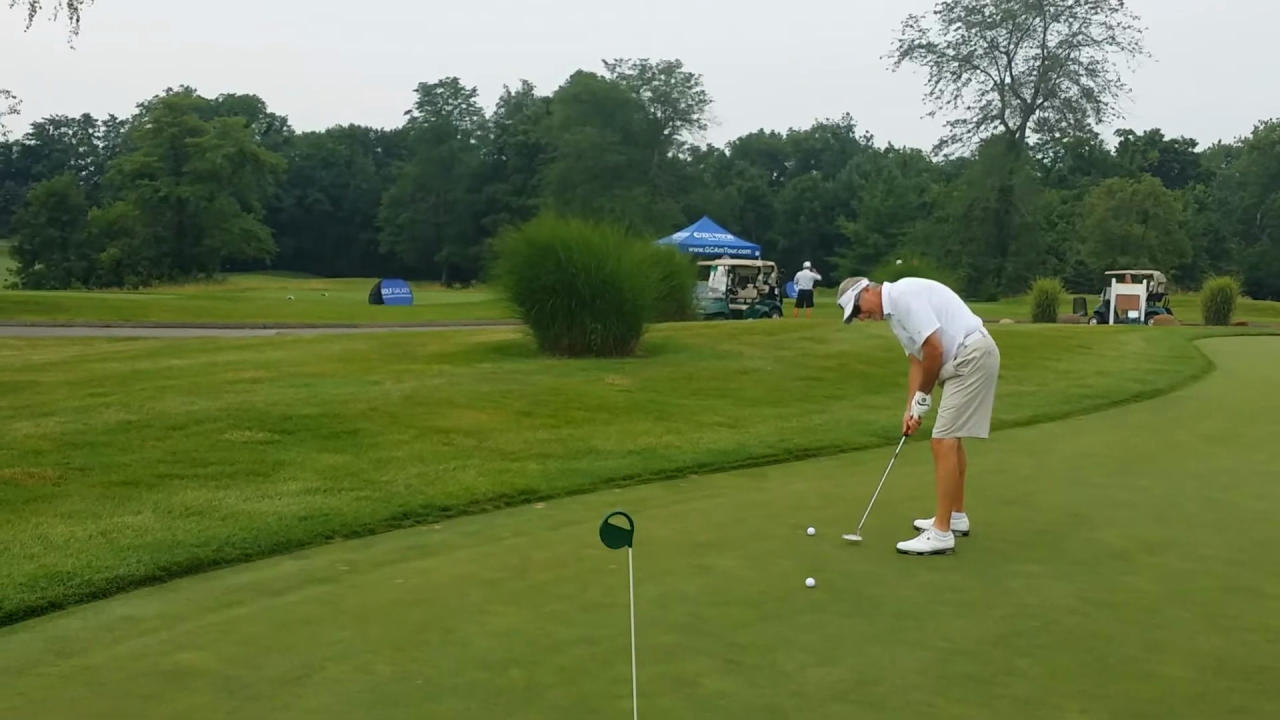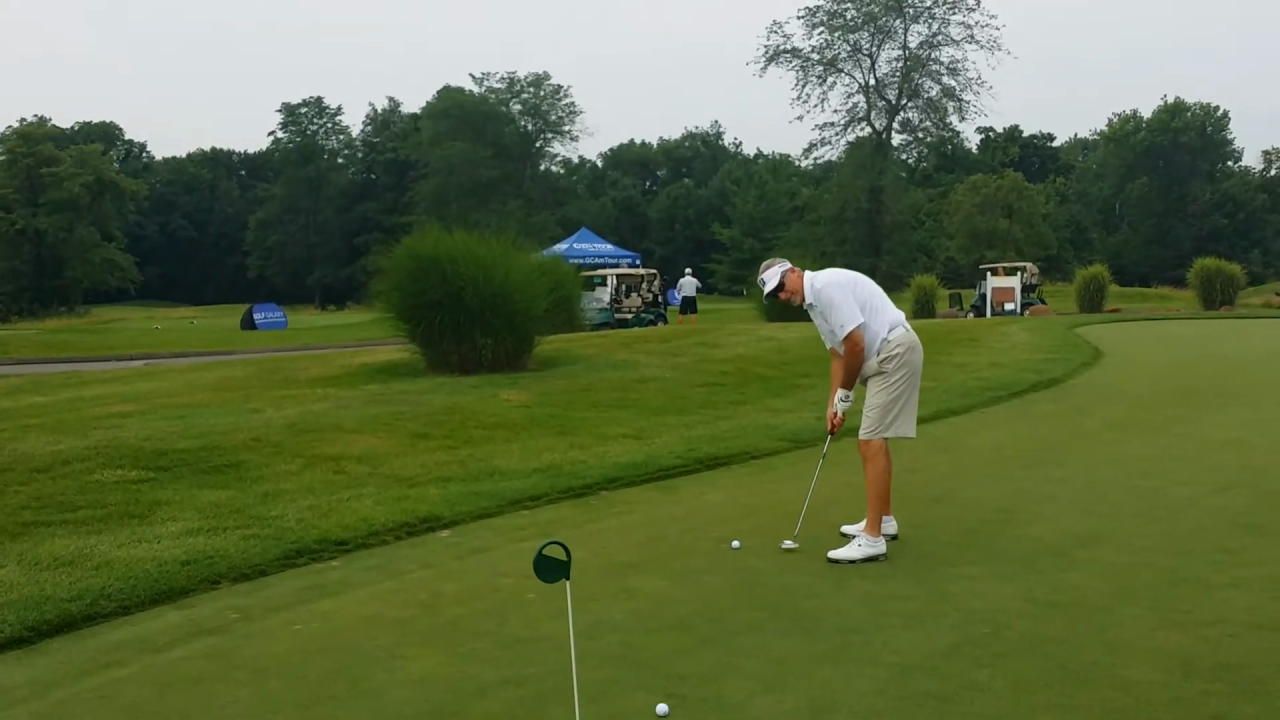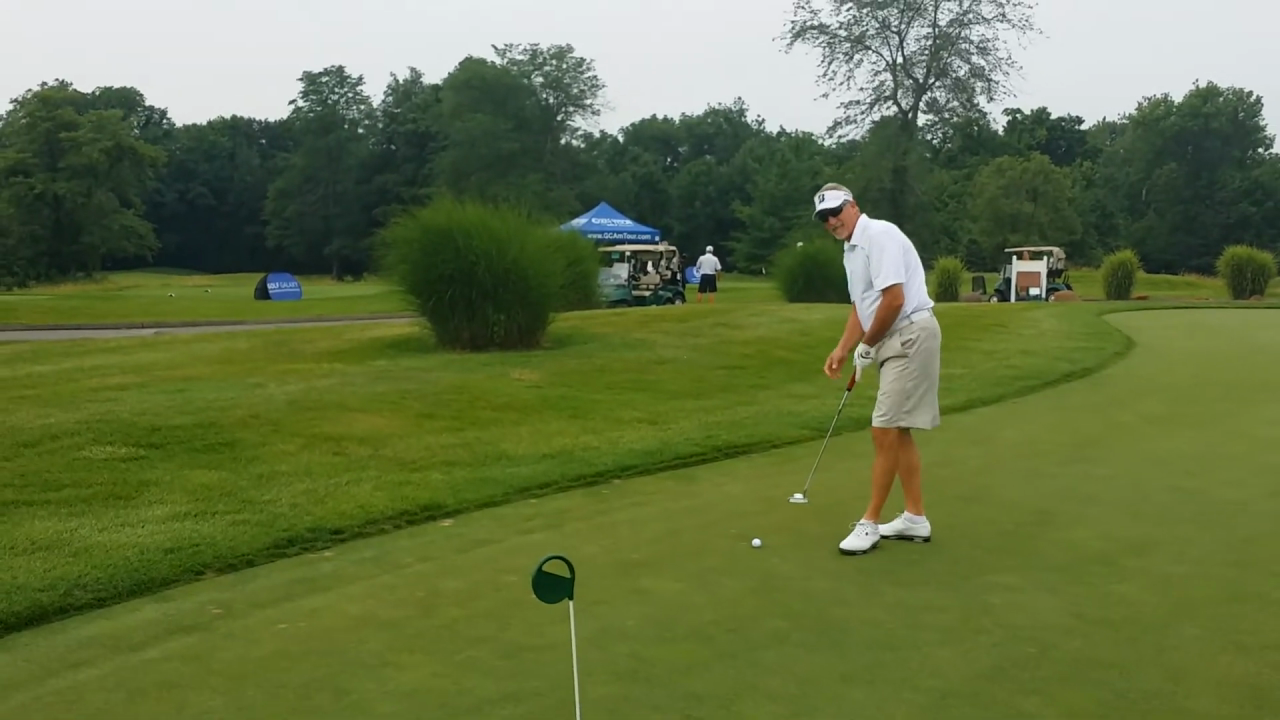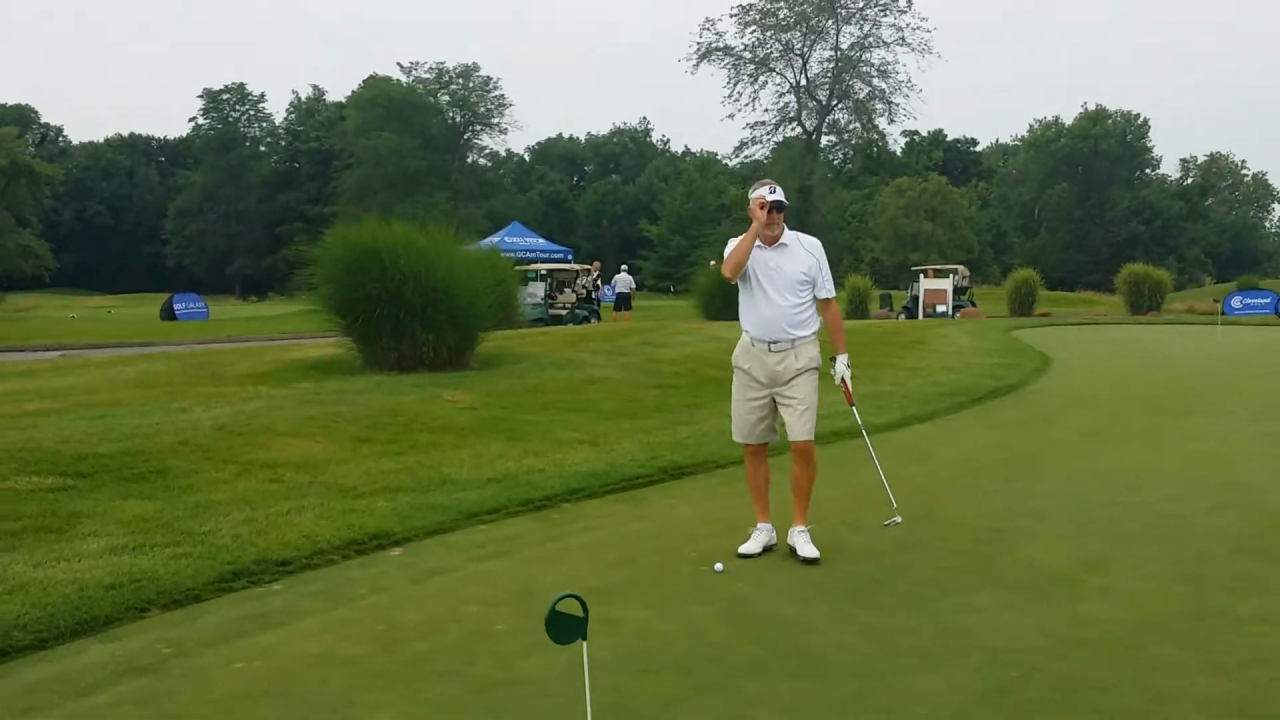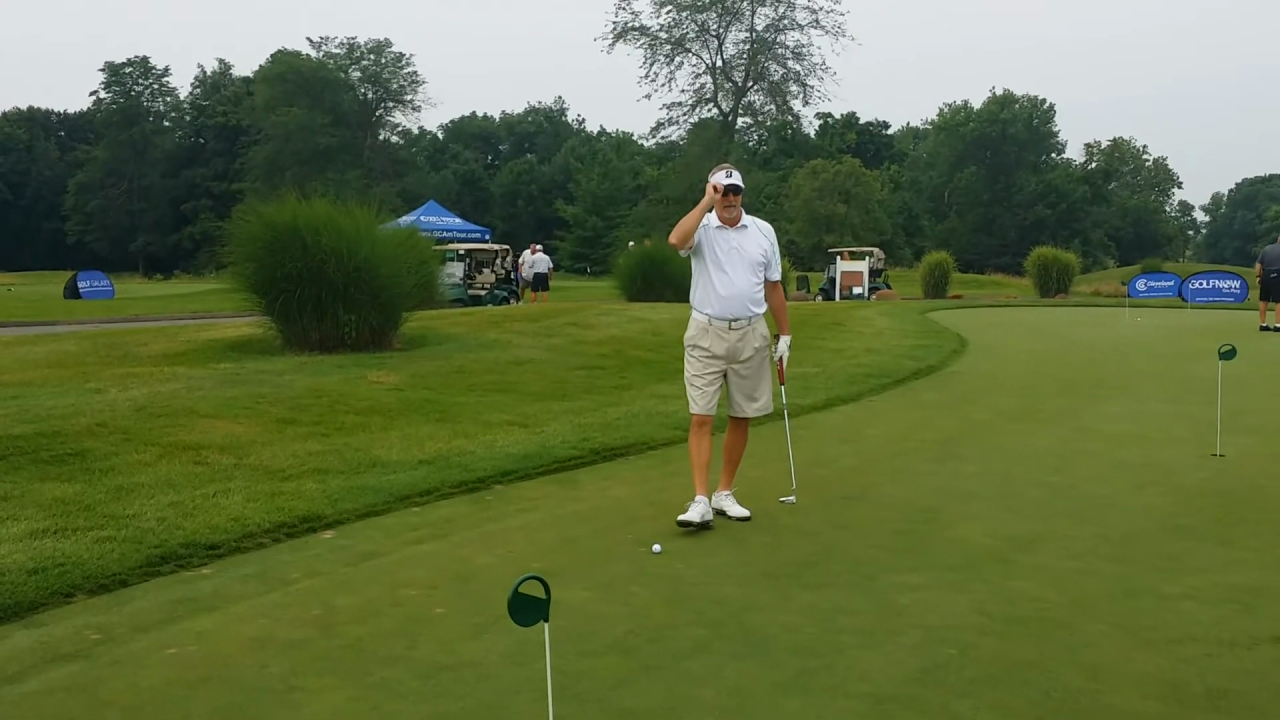
dt=1s
person 1, frame 1
left shoulder: (903, 295)
right shoulder: (894, 312)
left elbow: (934, 349)
right elbow: (917, 360)
left wrist: (922, 397)
right wrist: (910, 408)
left hip: (972, 356)
right hip: (966, 360)
left knee: (943, 442)
right knee: (951, 438)
left ankle: (941, 533)
right ankle: (956, 517)
person 1, frame 2
left shoulder: (828, 286)
right shoulder: (814, 302)
left elbow: (855, 345)
right elbow: (838, 354)
left wrist: (844, 395)
right wrist: (833, 404)
left hip: (895, 352)
right hip: (886, 356)
left knee: (870, 443)
right knee: (875, 439)
left ankle: (872, 539)
right ankle: (884, 520)
person 1, frame 3
left shoulder: (880, 235)
right shoulder: (851, 250)
left elbow: (894, 299)
right elbow: (861, 308)
left wrist: (866, 346)
right wrist: (842, 350)
left hip: (910, 338)
right hip: (896, 341)
left knee: (885, 432)
right knee: (897, 432)
left ankle: (871, 522)
right ankle: (915, 518)
person 1, frame 4
left shoulder: (810, 246)
right shoulder: (739, 245)
left elbow: (828, 305)
right elbow: (729, 272)
left wrist: (842, 356)
right wrist: (756, 226)
left hip: (798, 357)
right hip: (752, 357)
left knee: (803, 445)
right knee: (753, 447)
left ankle: (800, 530)
right ankle: (764, 529)
person 1, frame 5
left shoulder: (764, 231)
right shoulder: (701, 228)
left elbow: (774, 288)
right elbow: (676, 240)
left wrist: (784, 336)
right wrist: (706, 202)
left hip: (751, 335)
right hip: (706, 335)
left knee: (741, 418)
right knee: (700, 419)
left ankle: (724, 494)
right ankle: (700, 502)
